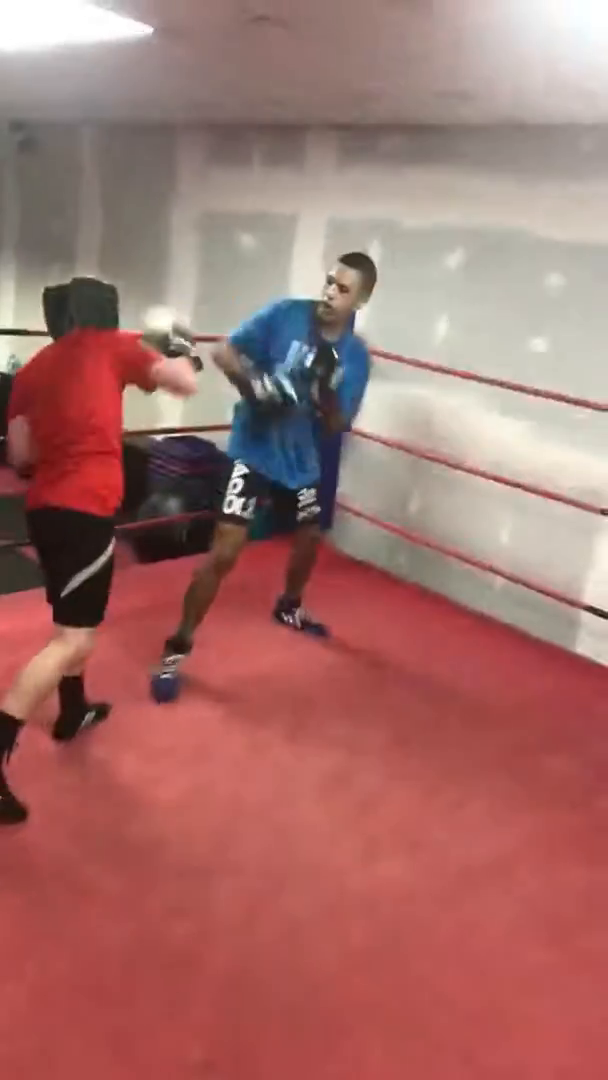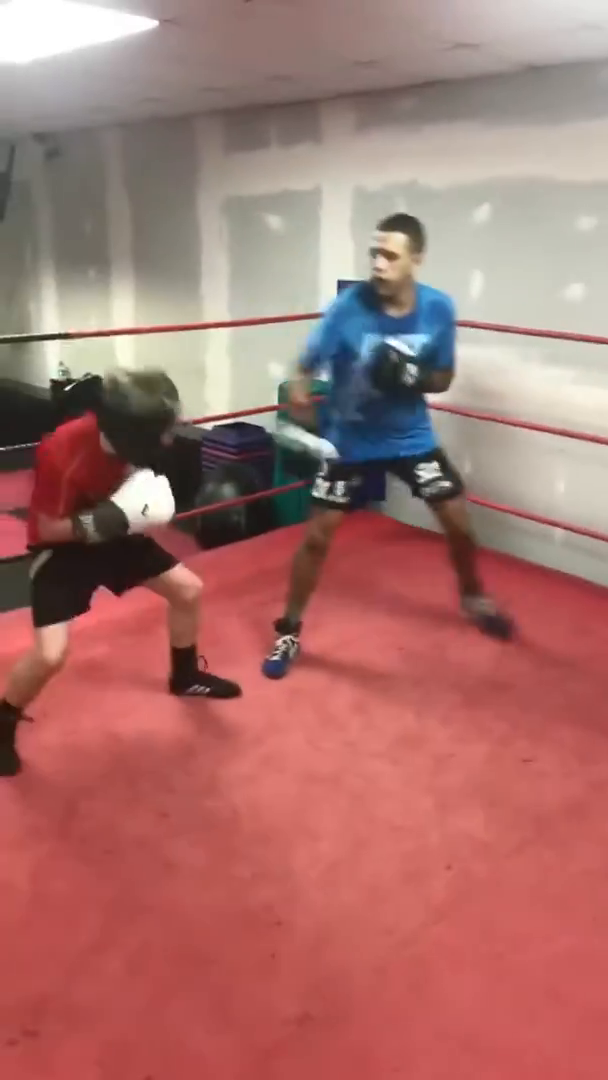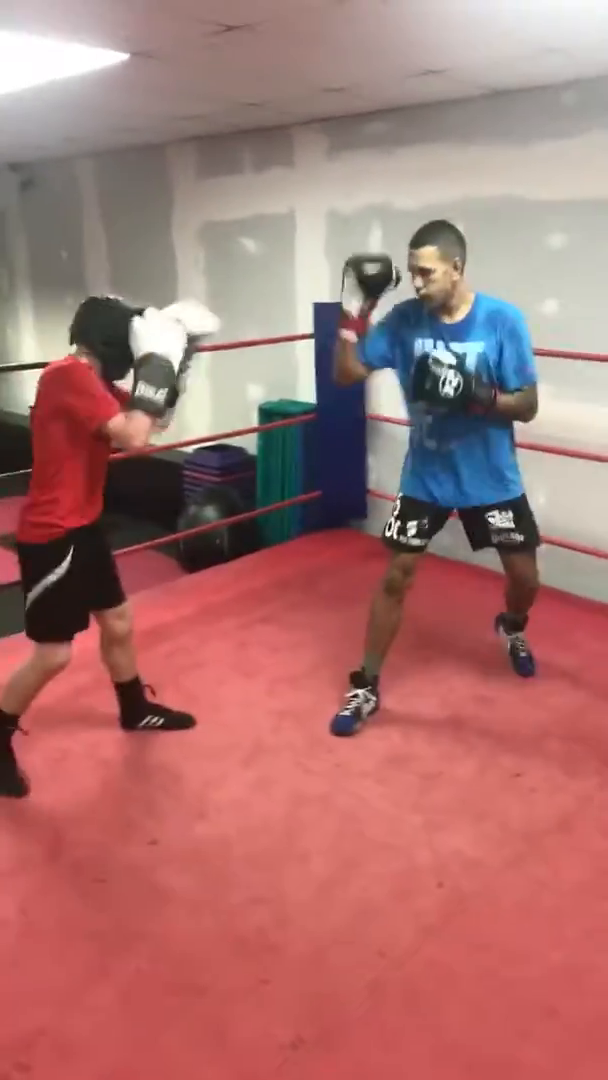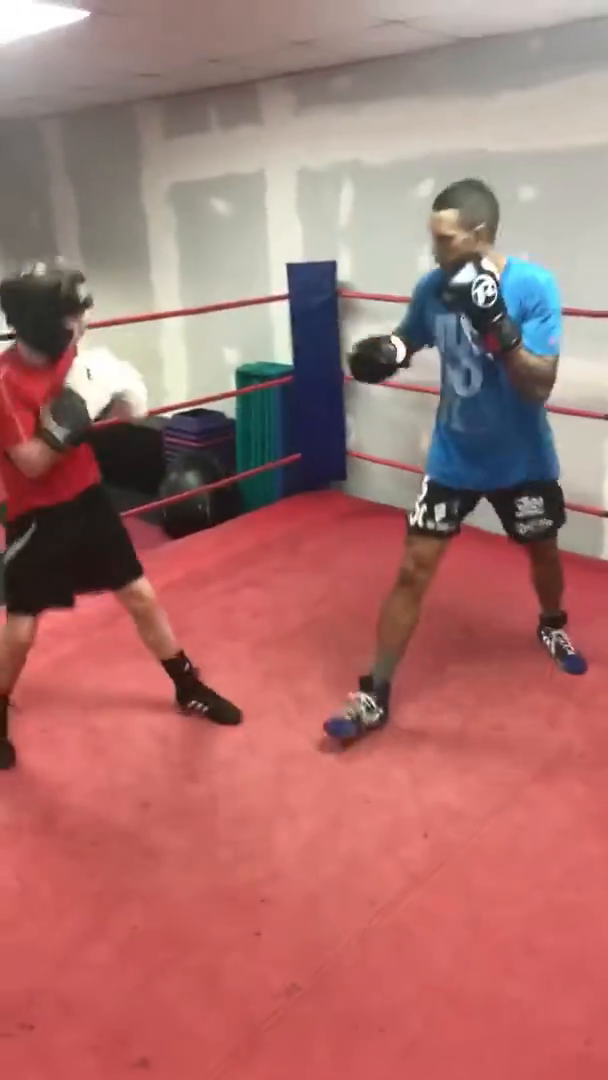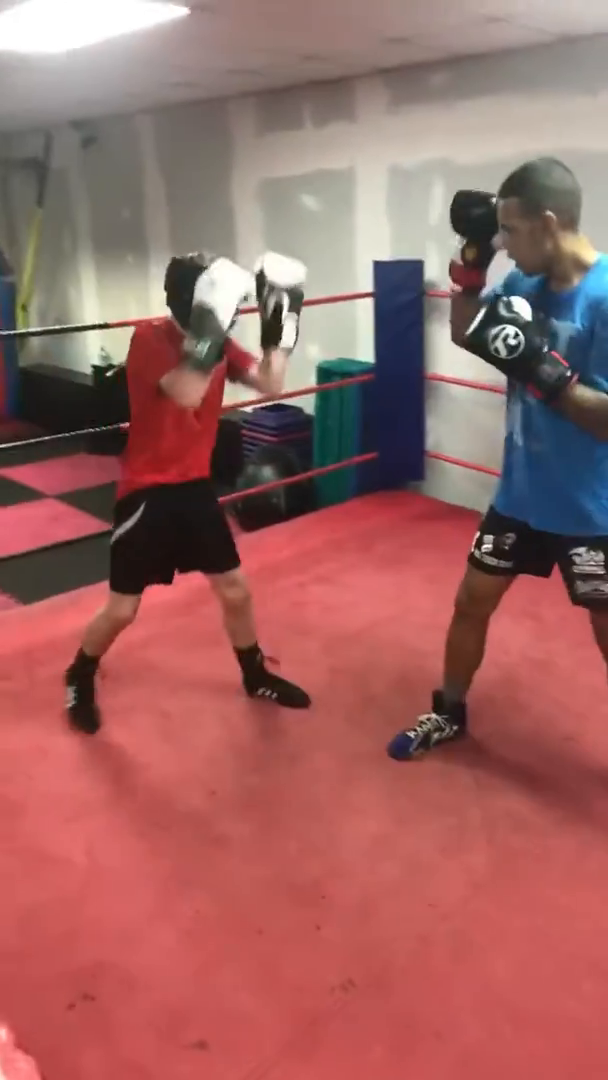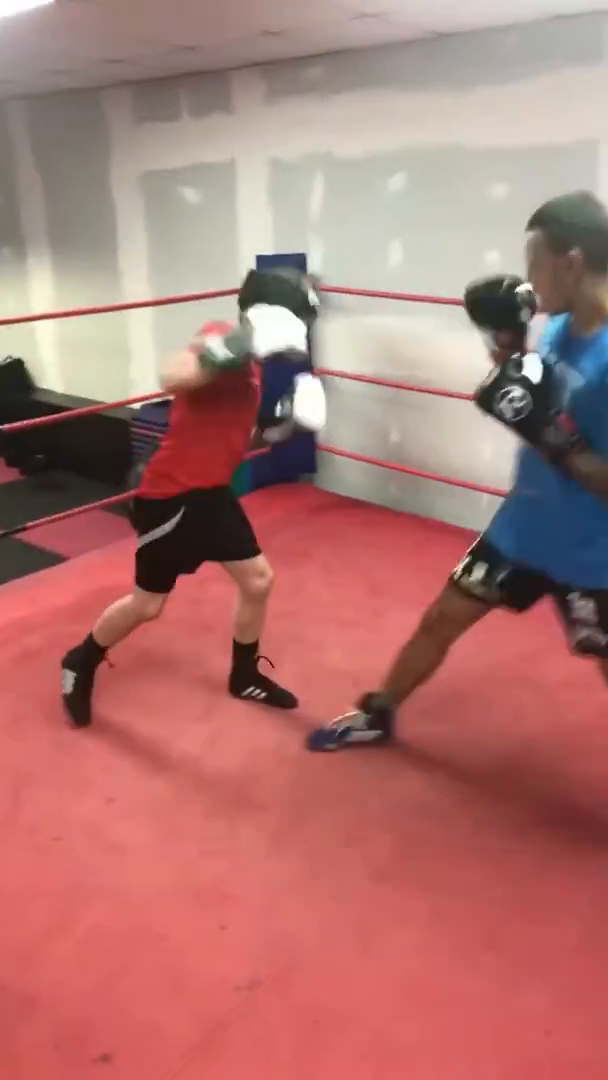
dt=0.7s
person 1, frame 1
left shoulder: (356, 354)
right shoulder: (285, 316)
left elbow: (339, 424)
right elbow: (225, 353)
left wrist: (325, 394)
right wrist: (253, 385)
left hip: (302, 463)
right hip: (254, 454)
left knee: (310, 543)
right knee: (223, 554)
left ankle: (289, 607)
right ankle: (176, 652)
person 1, frame 2
left shoulder: (438, 308)
right shoulder: (350, 305)
left elbow: (443, 379)
right elbow: (307, 367)
left wrist: (415, 377)
right wrist: (300, 416)
left hip: (410, 437)
right hip: (350, 439)
left knee: (457, 523)
right knee: (317, 535)
left ankle: (475, 600)
right ankle: (288, 632)
person 1, frame 3
left shoulder: (503, 320)
right shoulder: (404, 319)
left elbow: (527, 406)
right elbow: (346, 372)
left wrist: (470, 395)
right wrist: (357, 309)
left hip: (492, 479)
right hip: (426, 478)
left knee: (524, 576)
right knee: (395, 579)
left ankle: (511, 626)
right ankle: (365, 688)
person 1, frame 4
left shoulder: (533, 287)
right shoulder: (432, 288)
left elbow: (539, 387)
right elbow: (408, 340)
left wrist: (496, 326)
right wrist: (381, 354)
left hip: (523, 459)
right hip: (452, 458)
left knee: (543, 553)
right knee: (413, 571)
left ankle: (552, 625)
right ankle: (373, 696)
person 1, frame 5
right shoulder: (525, 283)
right elbow: (464, 337)
left wrist: (540, 367)
right wrist: (472, 259)
right hip: (522, 492)
right knee: (472, 601)
right ankle: (448, 712)
person 1, frame 6
right shoulder: (563, 325)
left wrist: (548, 432)
right wrist: (504, 341)
right hip: (523, 526)
right knee: (440, 622)
right ankle: (376, 715)
person 2, frame 1
right shoulder: (108, 347)
right elbow: (184, 383)
right wrist: (173, 350)
left hip: (48, 510)
right hip: (86, 512)
left knee: (82, 624)
right knee: (73, 641)
left ankle: (73, 711)
person 2, frame 2
left shoulder: (126, 435)
right shoulder: (62, 452)
right elbow: (48, 528)
left wrist: (127, 514)
right wrist: (112, 519)
left hip: (111, 529)
right hip: (61, 546)
left knee: (188, 589)
right knee: (50, 653)
left ankle: (186, 676)
person 2, frame 3
left shoulder: (88, 378)
right shoulder: (69, 376)
left elbow: (146, 421)
right elbow: (135, 435)
left wrist: (176, 354)
right wrist: (156, 364)
left hip: (81, 528)
right hip: (51, 537)
left knee: (118, 624)
right knee: (51, 654)
left ankle: (134, 709)
person 2, frame 4
left shoulder: (66, 355)
left elbow: (117, 410)
left wrist: (111, 396)
right wrist: (74, 411)
left hip: (87, 497)
left knee: (142, 599)
left ankle: (188, 687)
person 2, frame 5
left shoulder: (217, 342)
right shoulder: (150, 337)
left elbow: (271, 382)
right elbow: (188, 394)
left wrist: (282, 318)
right wrist: (210, 322)
left hip: (196, 488)
right hip: (146, 494)
left knee: (235, 593)
right knee: (122, 609)
left ankle: (255, 674)
right ankle: (80, 679)
person 2, frame 6
left shoulder: (250, 364)
right shoulder: (221, 340)
right elbow: (172, 378)
left wrist: (284, 420)
right wrist: (236, 349)
left hip: (212, 490)
right hip: (172, 493)
left knee: (259, 580)
right knee: (147, 604)
left ankle: (245, 676)
right ankle: (80, 664)
